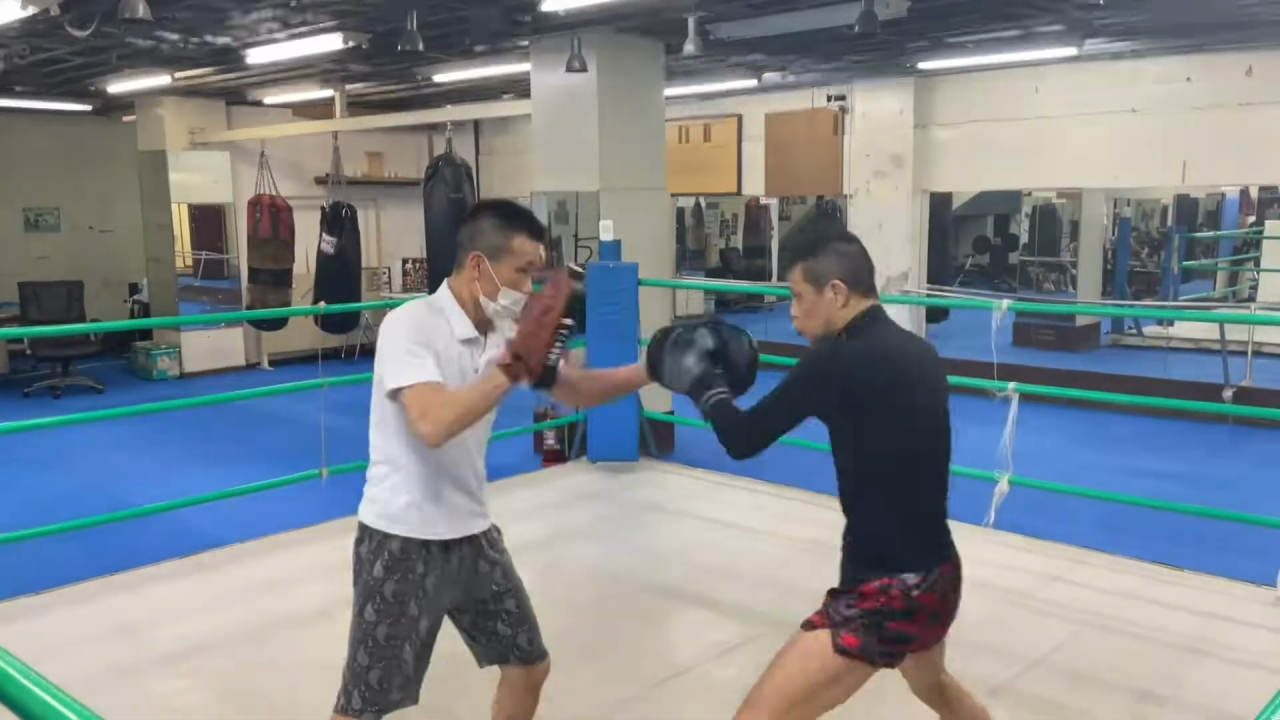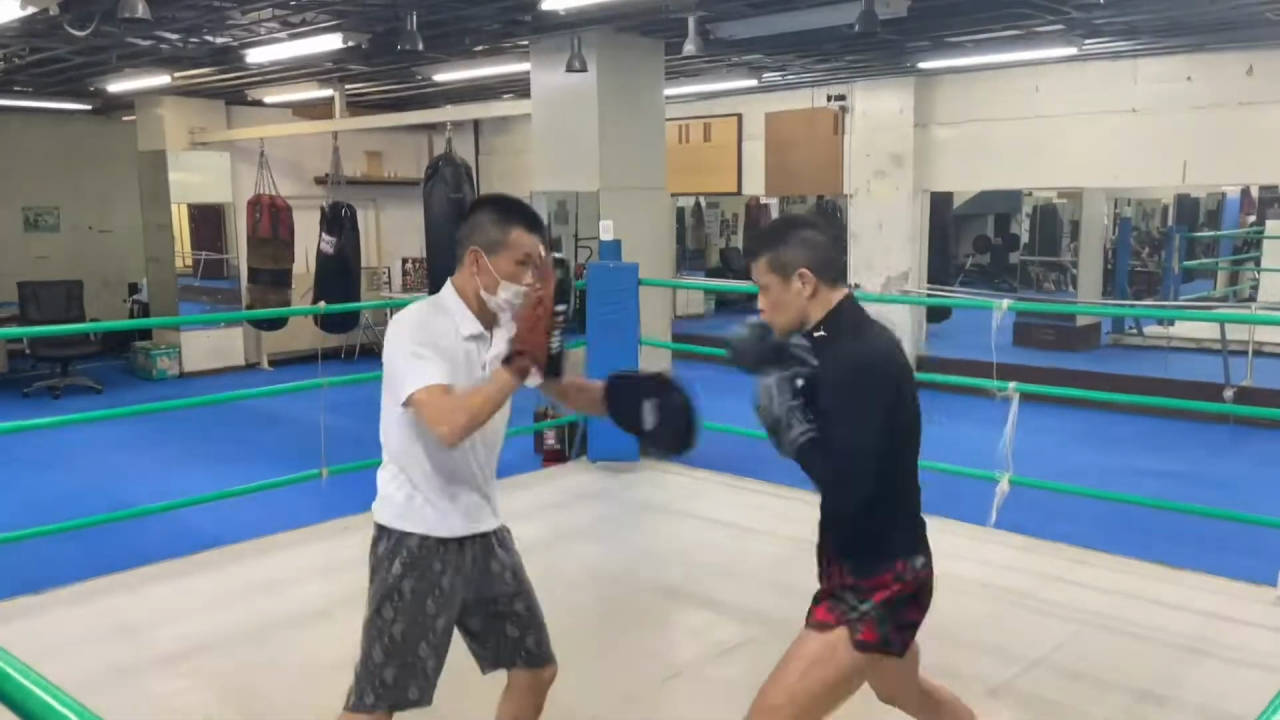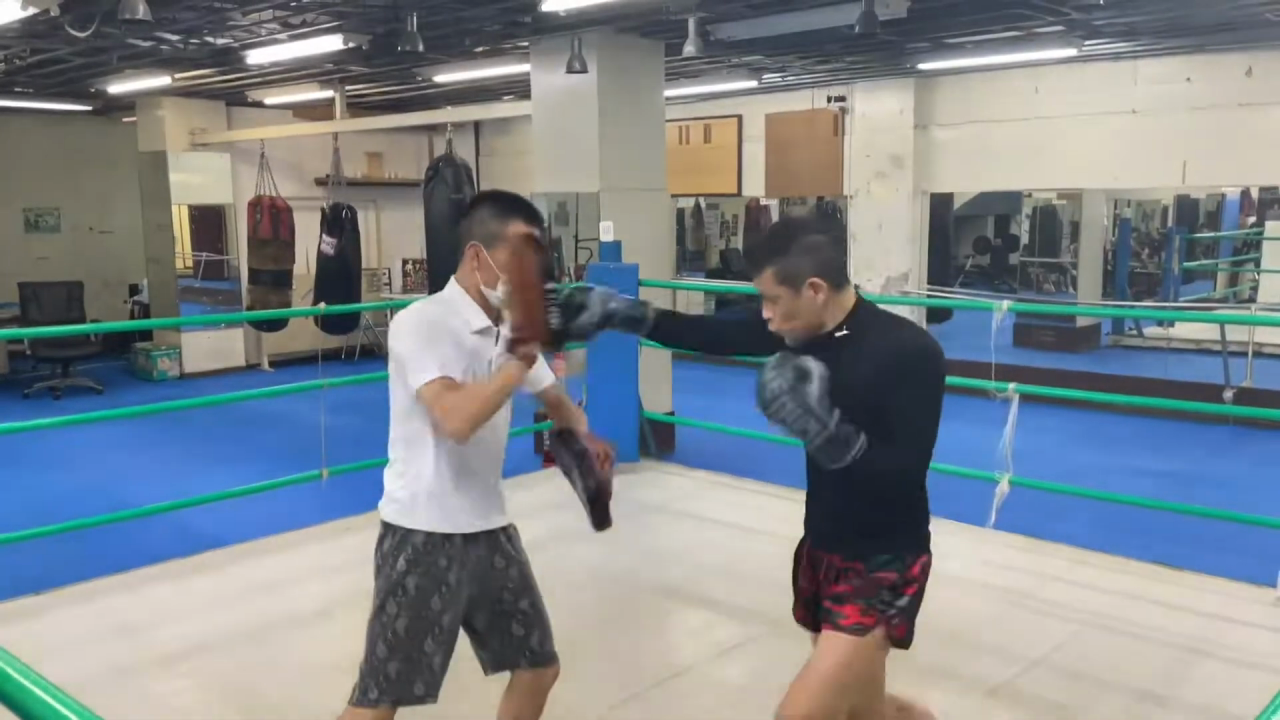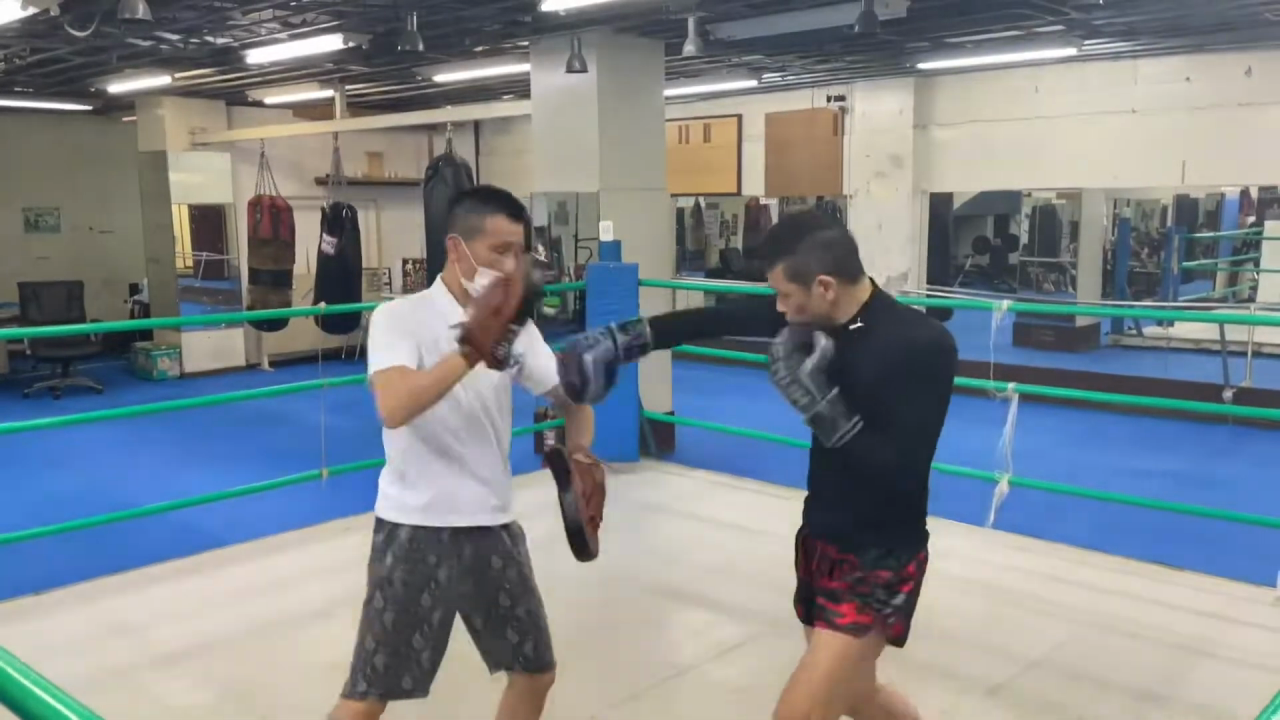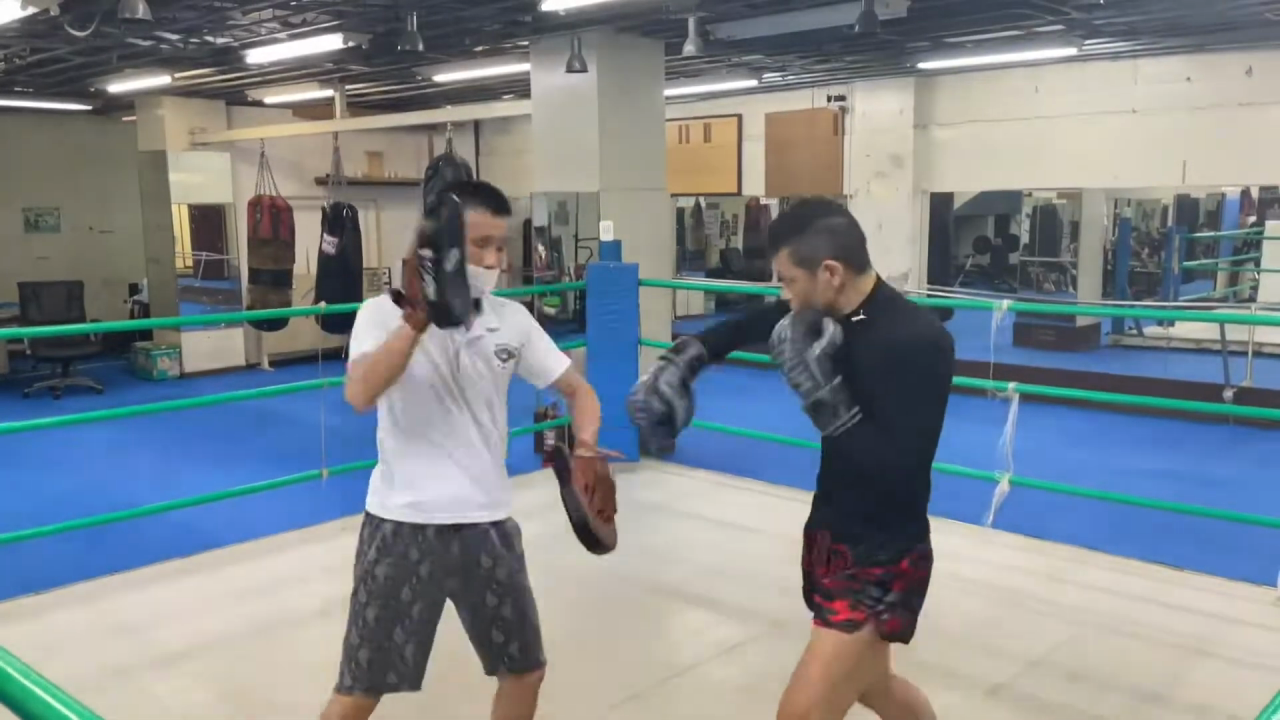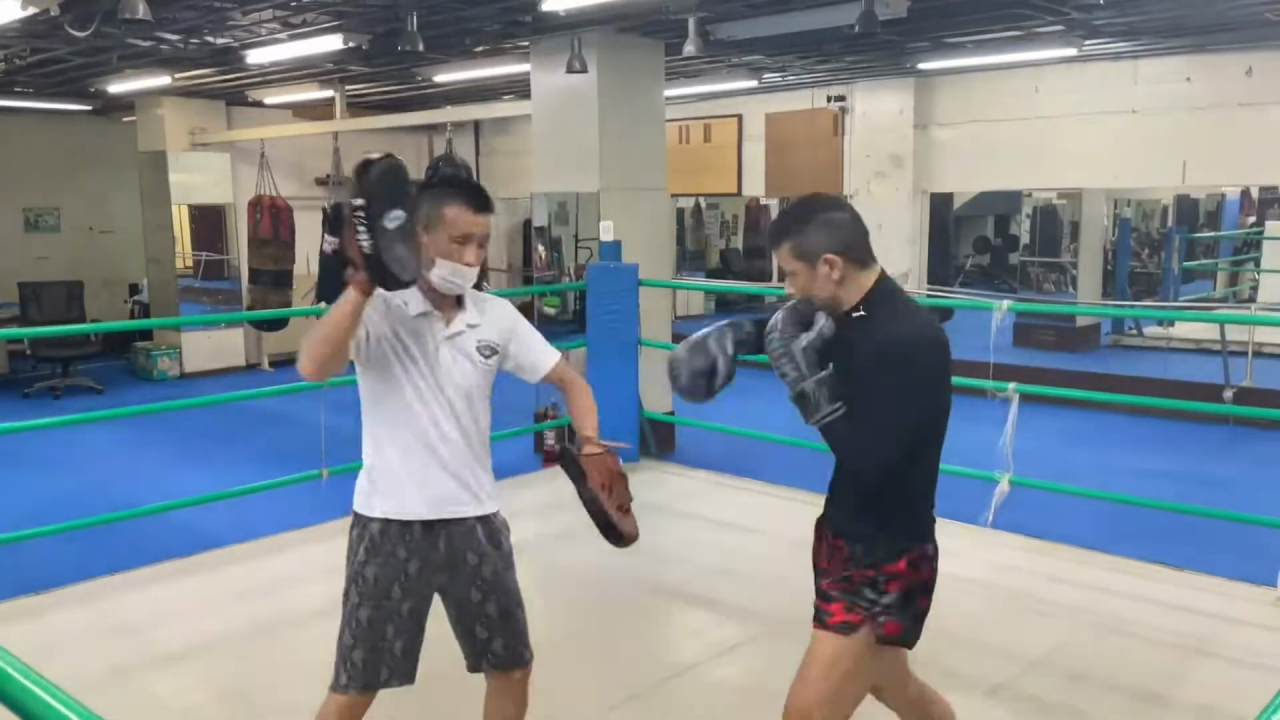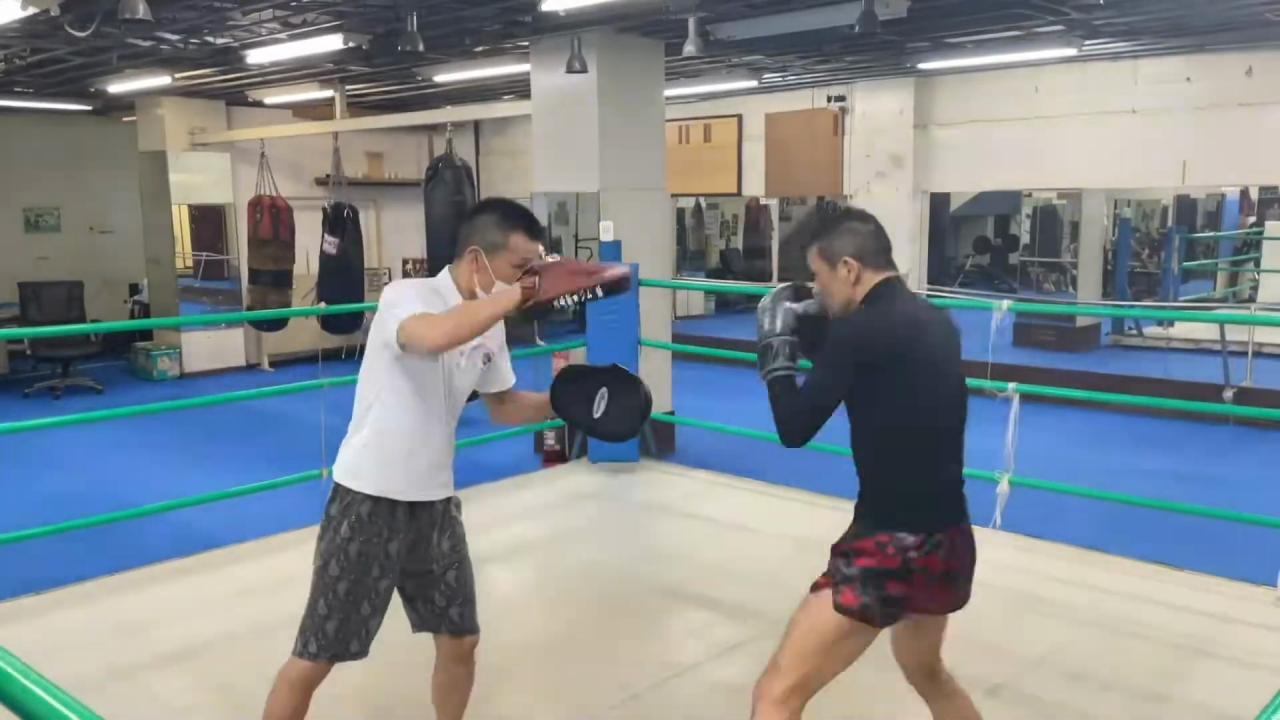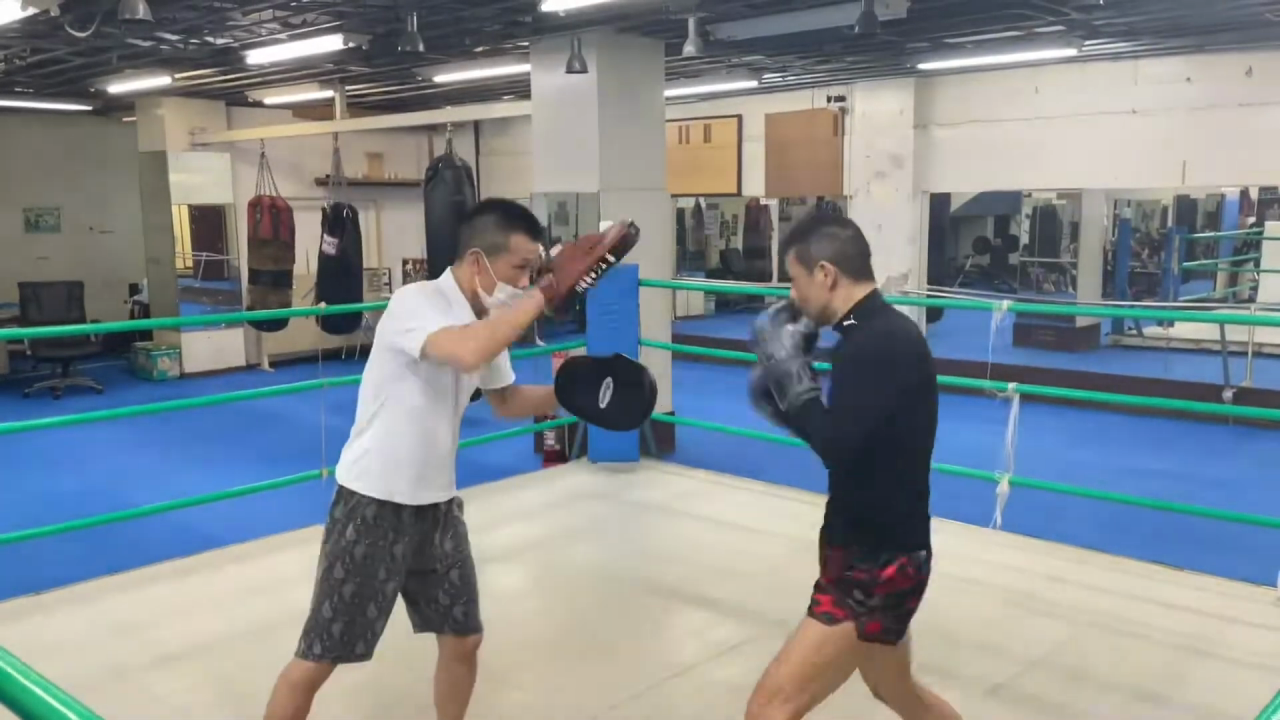
dt=0.1s
person 1, frame 1
left shoulder: (502, 331)
right shoulder: (409, 325)
left elbow: (575, 391)
right elbow: (434, 425)
left wrist: (650, 371)
right wrist: (511, 366)
left hip: (470, 533)
right hip: (403, 541)
left knee: (528, 666)
person 1, frame 2
left shoulder: (511, 328)
right shoulder: (414, 327)
left elbow: (565, 390)
right elbow: (448, 425)
right wrist: (520, 362)
left hip: (482, 532)
right hip: (416, 539)
left knee: (536, 669)
person 1, frame 3
left shoulder: (511, 327)
right shoulder: (419, 324)
left elbow: (556, 401)
right elbow: (457, 421)
left wrist: (584, 438)
right wrist: (525, 354)
left hip: (491, 530)
right hip: (422, 536)
left knee: (539, 669)
person 1, frame 4
left shoulder: (513, 323)
right shoulder: (395, 318)
left elbow: (568, 397)
right elbow: (394, 409)
left wrist: (579, 455)
right wrist: (473, 350)
left hip: (493, 528)
right hip: (416, 531)
left knee: (535, 671)
person 1, frame 5
left shoulder: (512, 319)
right shoulder: (384, 312)
left elbow: (578, 389)
right elbow: (360, 394)
left wrist: (585, 448)
right wrist: (418, 317)
left hip: (485, 526)
right hip: (404, 527)
left knee: (524, 671)
person 1, frame 6
left shoulder: (497, 316)
right shoulder: (375, 310)
left elbow: (568, 382)
right elbow: (313, 366)
left wrist: (591, 439)
right wrist: (362, 285)
left hip: (473, 519)
right hip: (390, 522)
left knee: (510, 665)
person 1, frame 7
left shoulder: (484, 324)
right shoulder: (409, 297)
left elbow: (503, 407)
right elbow: (432, 338)
right wrist: (525, 293)
left hip: (433, 502)
right hip: (368, 501)
left knee: (460, 640)
right knee: (315, 659)
person 1, frame 8
left shoulder: (490, 318)
right shoulder: (416, 304)
left elbow: (507, 401)
right elbow: (466, 353)
right wrist: (549, 292)
left hip: (435, 503)
right hip: (373, 504)
left knee: (463, 640)
right knee: (318, 659)
person 2, frame 1
left shoulder: (840, 362)
right shoulder: (908, 352)
left elbow: (742, 441)
left wrist: (702, 383)
left hip: (887, 583)
right hip: (931, 571)
person 2, frame 2
left shoulder: (858, 358)
right shoulder: (844, 341)
left elbow: (856, 487)
left wrist: (789, 425)
left hip: (877, 572)
right hip: (880, 559)
person 2, frame 3
left shoulder: (911, 353)
right shoulder: (815, 335)
left elbow: (900, 481)
right elbow: (693, 329)
left wrist: (821, 427)
right wrist: (618, 311)
left hip: (887, 569)
right hip: (828, 555)
person 2, frame 4
left shoulder: (924, 344)
right shoulder: (818, 324)
left elbow: (898, 469)
right elbow: (714, 318)
left wrist: (822, 402)
right wrist: (622, 339)
left hip: (880, 562)
right hip: (823, 541)
person 2, frame 5
left shoulder: (922, 341)
right shoulder: (833, 314)
left elbow: (893, 471)
right elbow: (749, 326)
left wrist: (817, 388)
right wrist: (677, 365)
left hip: (883, 559)
right hip: (832, 536)
person 2, frame 6
left shoulder: (912, 335)
right shoulder: (860, 315)
left elbow: (869, 462)
left wrist: (806, 376)
right wrist: (729, 338)
left hip: (888, 560)
right hip: (891, 539)
right knee: (886, 677)
person 2, frame 7
left shoulder: (862, 330)
right shoulder: (928, 323)
left elbow: (794, 430)
left wrist: (777, 345)
left hip: (892, 544)
right knee: (925, 672)
person 2, frame 8
left shoulder: (881, 339)
right shoulder: (864, 338)
left elbow: (842, 447)
right elbow: (841, 436)
left wrist: (790, 367)
right wrist: (778, 395)
left hip: (875, 563)
right hip: (864, 550)
